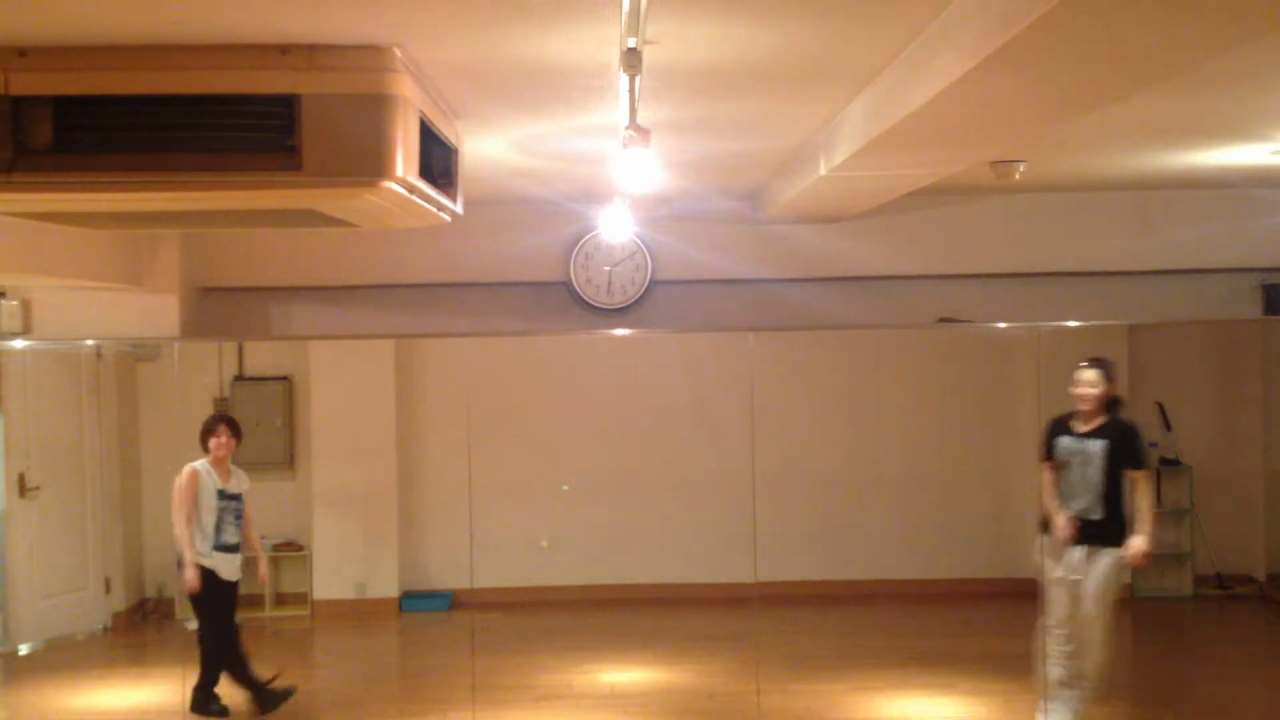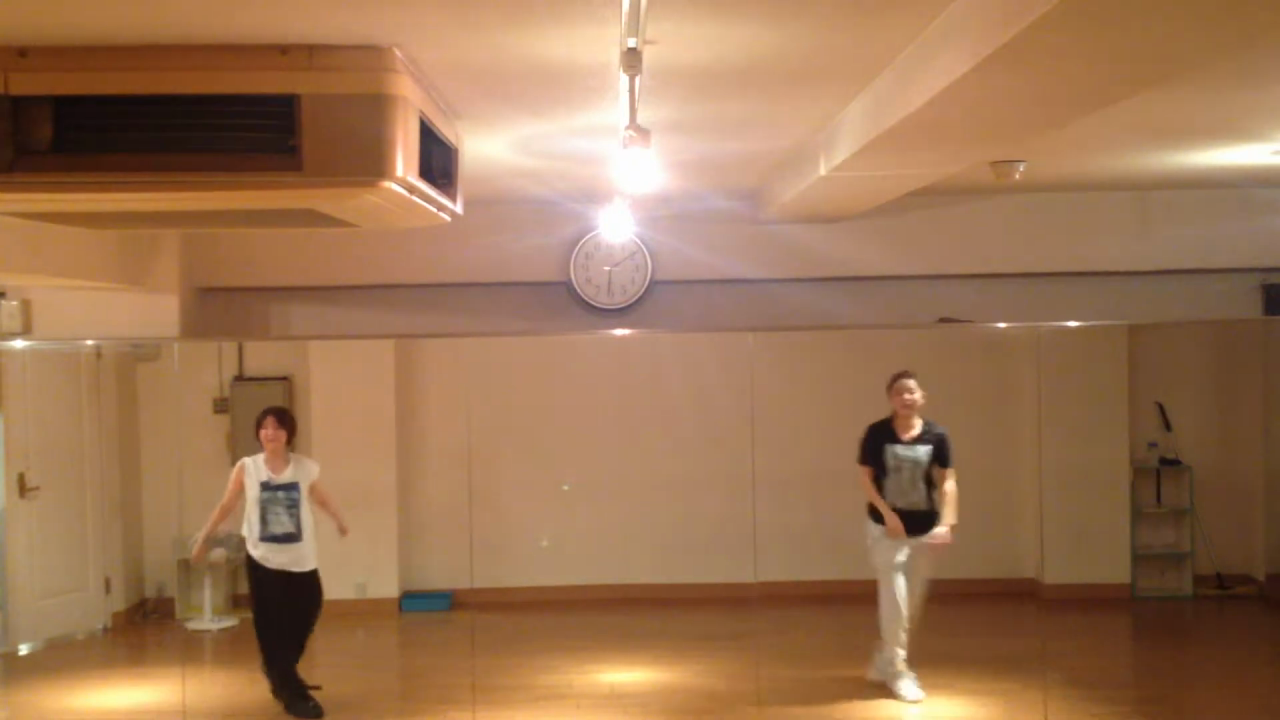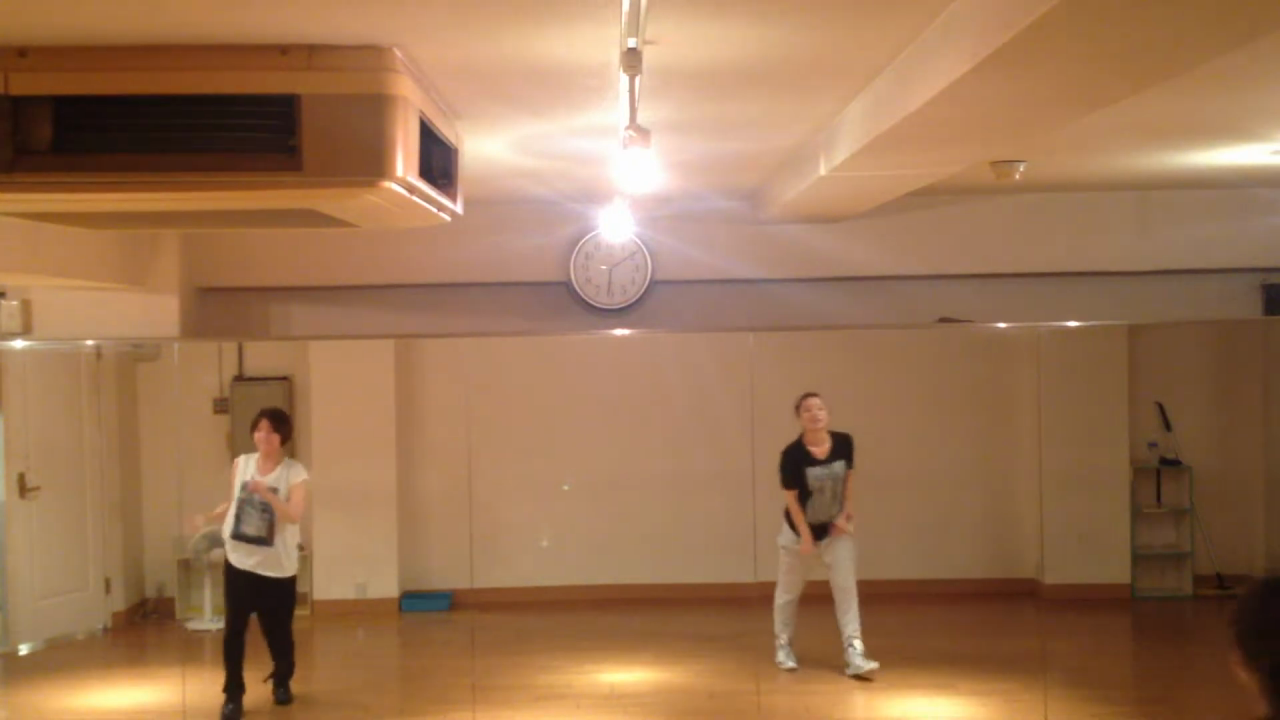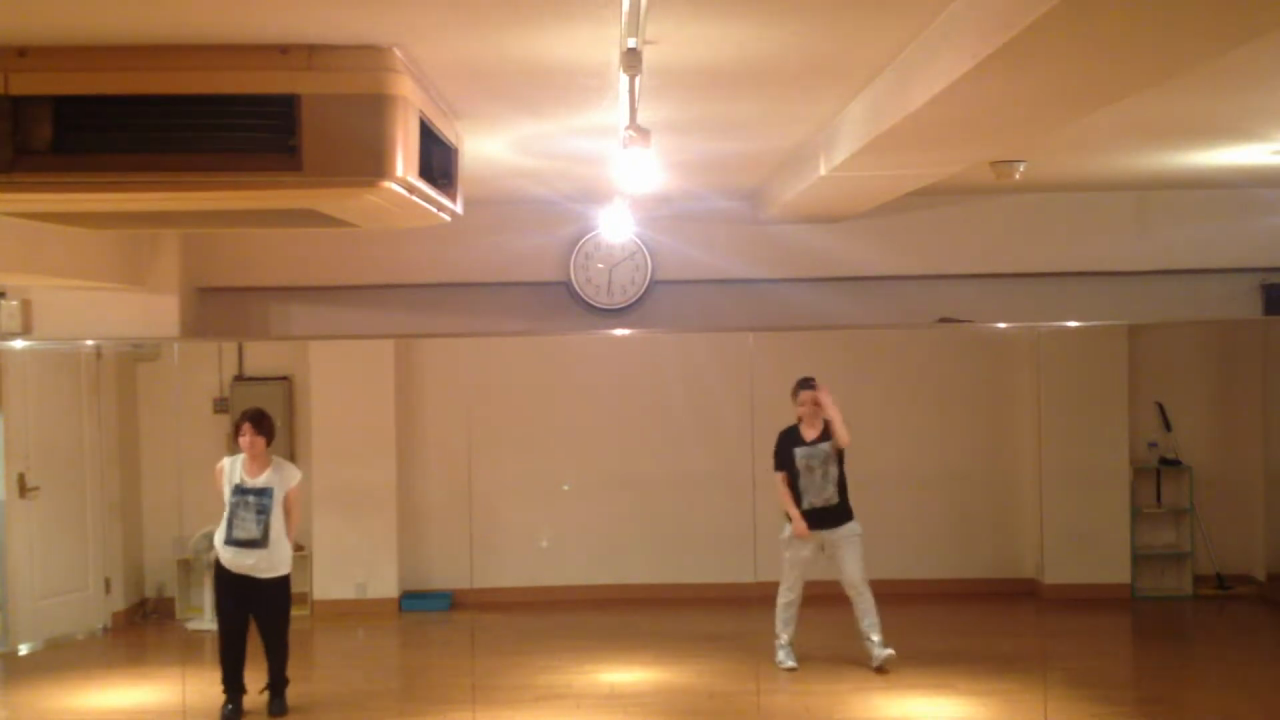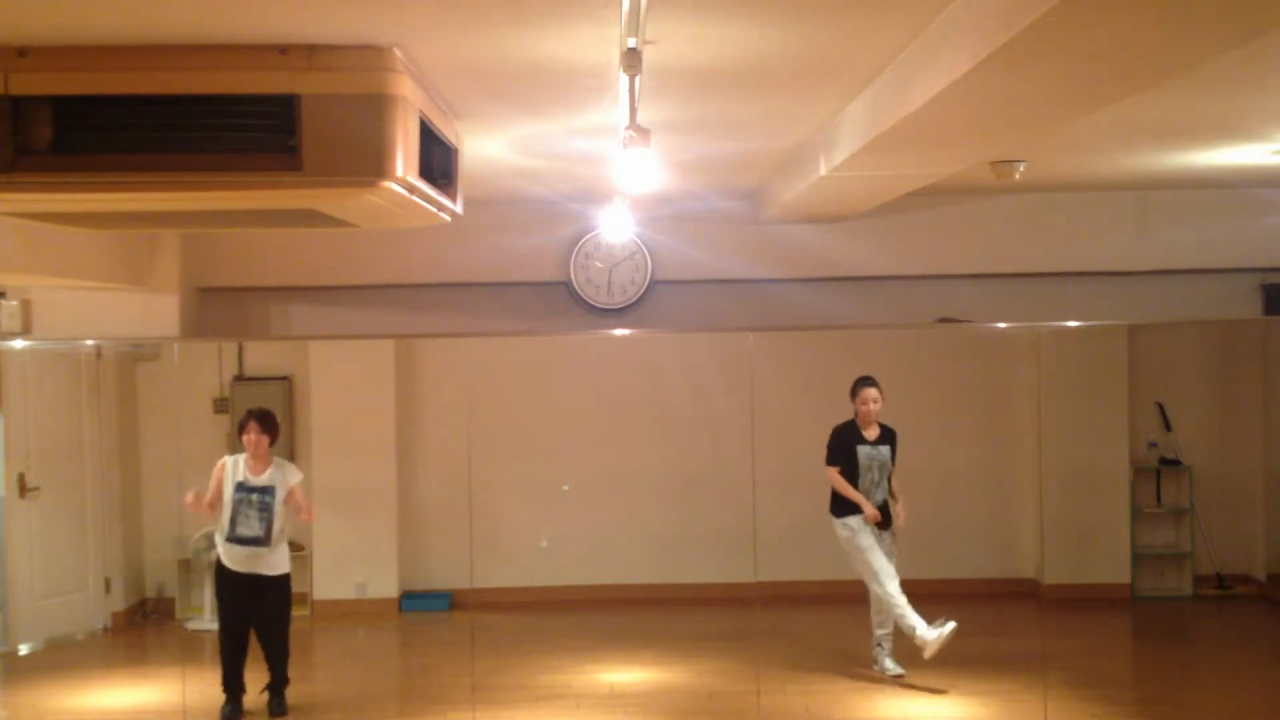
dt=0.7s
person 1, frame 1
left shoulder: (1122, 432)
right shoulder: (1058, 428)
left elbow: (1141, 483)
left wrist: (1142, 534)
right wrist: (1056, 515)
left hip: (1104, 542)
right hip: (1061, 539)
left knee: (1094, 622)
right knee: (1058, 622)
person 1, frame 2
left shoulder: (937, 435)
right shoulder: (876, 433)
left elbow: (947, 480)
right elbow: (866, 477)
left wrist: (948, 522)
right wrist: (886, 513)
left hip: (923, 526)
right hip: (886, 527)
left knee: (913, 599)
right knee: (894, 598)
left ankle: (886, 662)
right ankle: (899, 674)
person 1, frame 3
left shoulder: (844, 442)
right shoulder: (792, 454)
left elbow: (848, 478)
right elbow: (791, 499)
left wrist: (845, 515)
right wrist: (805, 536)
left hip: (837, 528)
right hip: (800, 530)
left knee: (846, 588)
right knee: (789, 589)
left ankle: (854, 654)
right ankle: (783, 646)
person 1, frame 4
left shoulder: (833, 429)
right shoulder: (787, 437)
left elbow: (843, 441)
right elbow: (781, 481)
left wrist: (829, 406)
right wrist: (795, 517)
left hip: (841, 521)
right hip: (804, 523)
left knee: (857, 582)
right knee: (791, 587)
left ankle: (874, 645)
right ankle: (783, 645)
person 1, frame 5
left shoulder: (889, 435)
right shoulder: (842, 434)
right elbow: (832, 475)
left wrist: (898, 502)
right wrist: (864, 503)
left hip: (880, 518)
right hip: (851, 517)
left knee: (883, 583)
right knee: (883, 577)
left ankle: (882, 652)
right ankle: (922, 633)
person 2, frame 1
left shoulder: (239, 478)
right shoulder: (193, 473)
right elbow: (181, 521)
left wrist: (260, 558)
right wrist: (189, 564)
left hip: (229, 567)
right hip: (201, 567)
left knee: (216, 633)
right knee: (222, 632)
left ankle: (203, 695)
right ankle: (257, 691)
person 2, frame 2
left shoulder: (306, 467)
right shoulder: (246, 467)
left elbow: (320, 498)
right elbow: (225, 507)
left wrist: (339, 521)
right wrist: (202, 539)
left hip: (301, 560)
right hip: (263, 560)
left knee: (305, 618)
right knee: (272, 629)
left ankle: (278, 672)
right ankle: (294, 693)
person 2, frame 3
left shoulder: (294, 472)
right shoulder: (240, 464)
left elbow: (294, 516)
left wrist: (269, 496)
right wrist: (208, 518)
left hip: (279, 566)
right hip: (239, 562)
left knee: (278, 630)
right knee: (235, 630)
left ankle: (282, 682)
right ankle: (233, 694)
person 2, frame 4
left shoulder: (287, 473)
right shoulder: (225, 468)
right elbow: (228, 511)
left wrist: (288, 550)
left hip: (272, 570)
right hip: (230, 568)
left knee: (275, 636)
right knee: (230, 635)
left ankle: (277, 693)
person 2, frame 5
left shoulder: (287, 472)
right shoulder: (227, 466)
left elbow: (302, 509)
right elbow: (208, 507)
left wrist: (306, 514)
right wrist: (196, 501)
left hip: (273, 569)
right hip: (232, 567)
left knee: (274, 636)
right knee: (232, 635)
left ankle: (277, 693)
